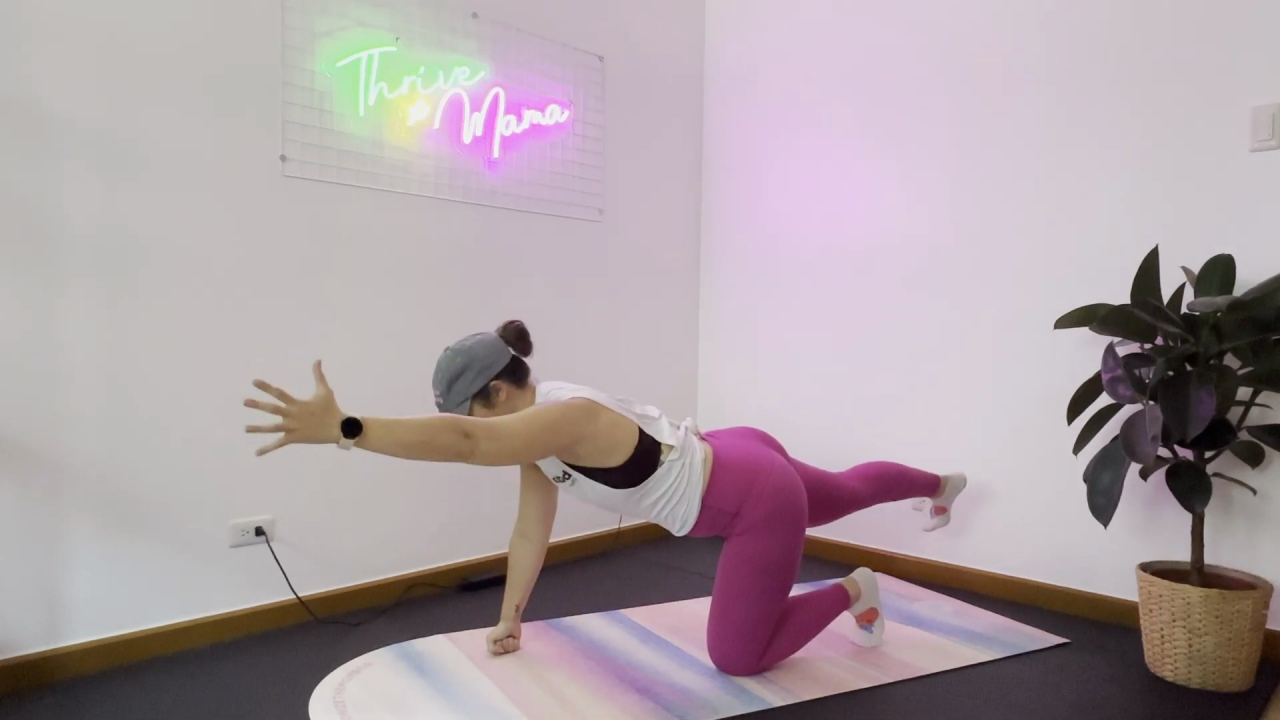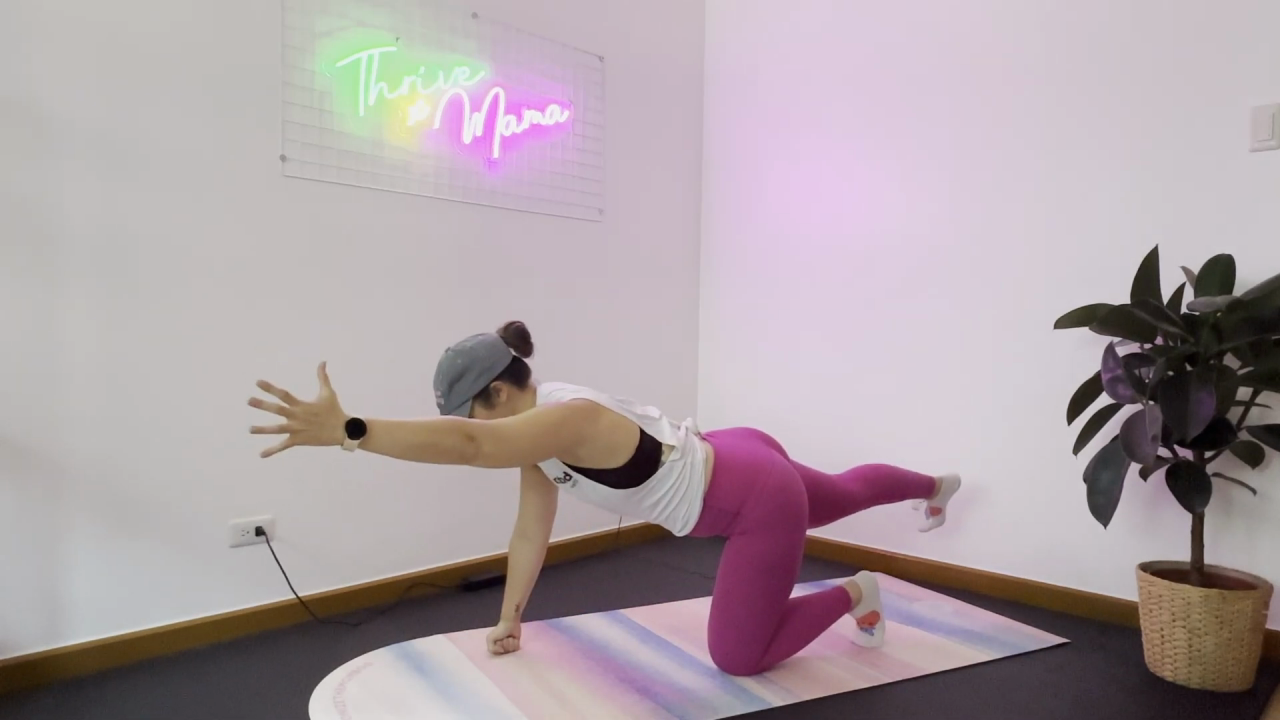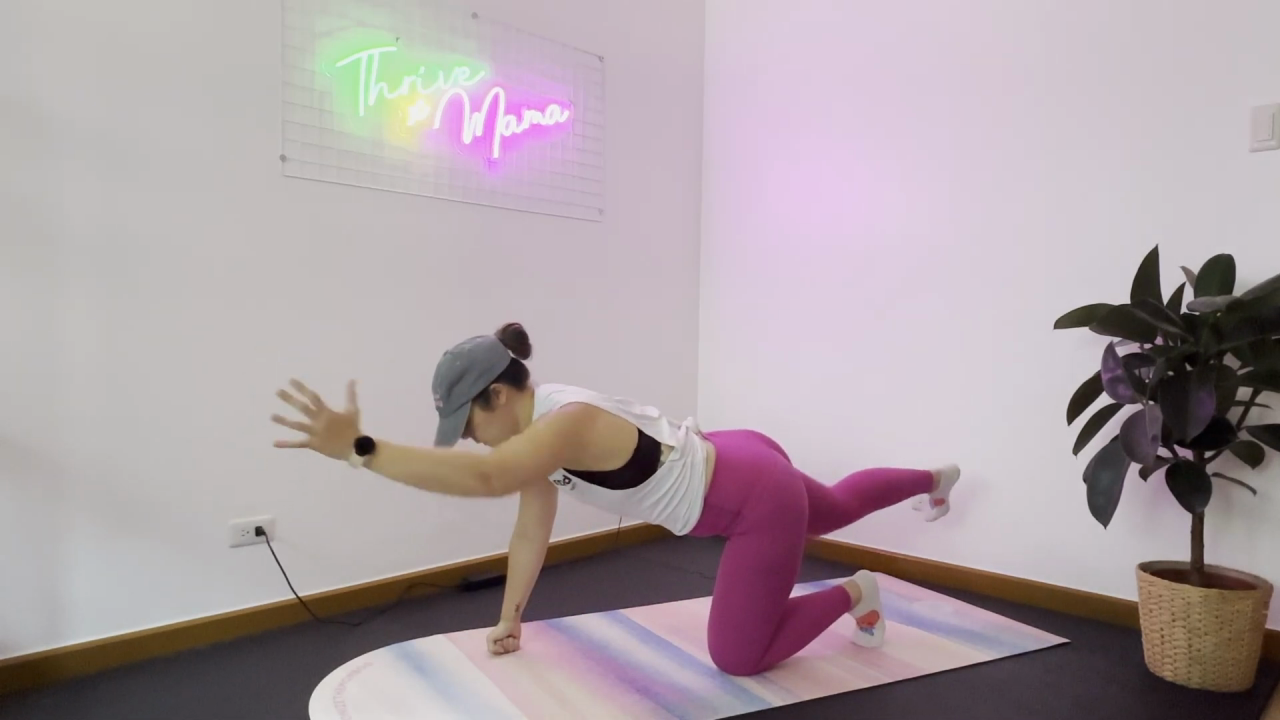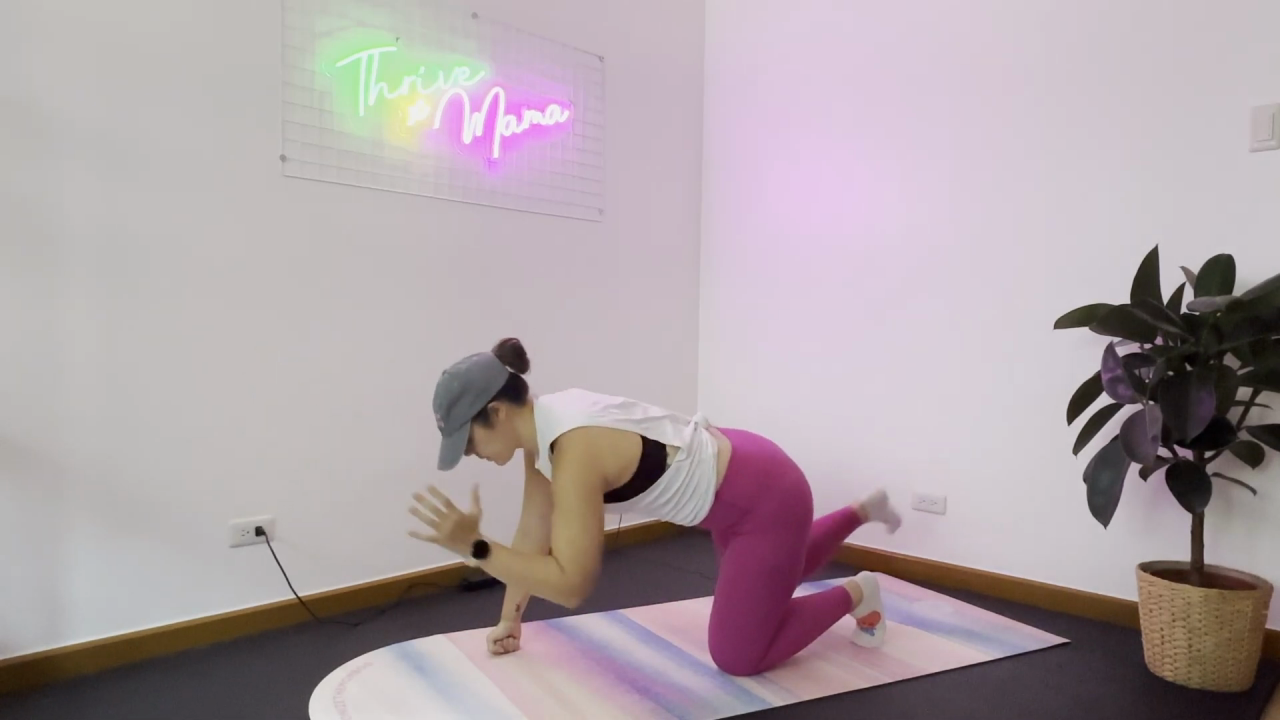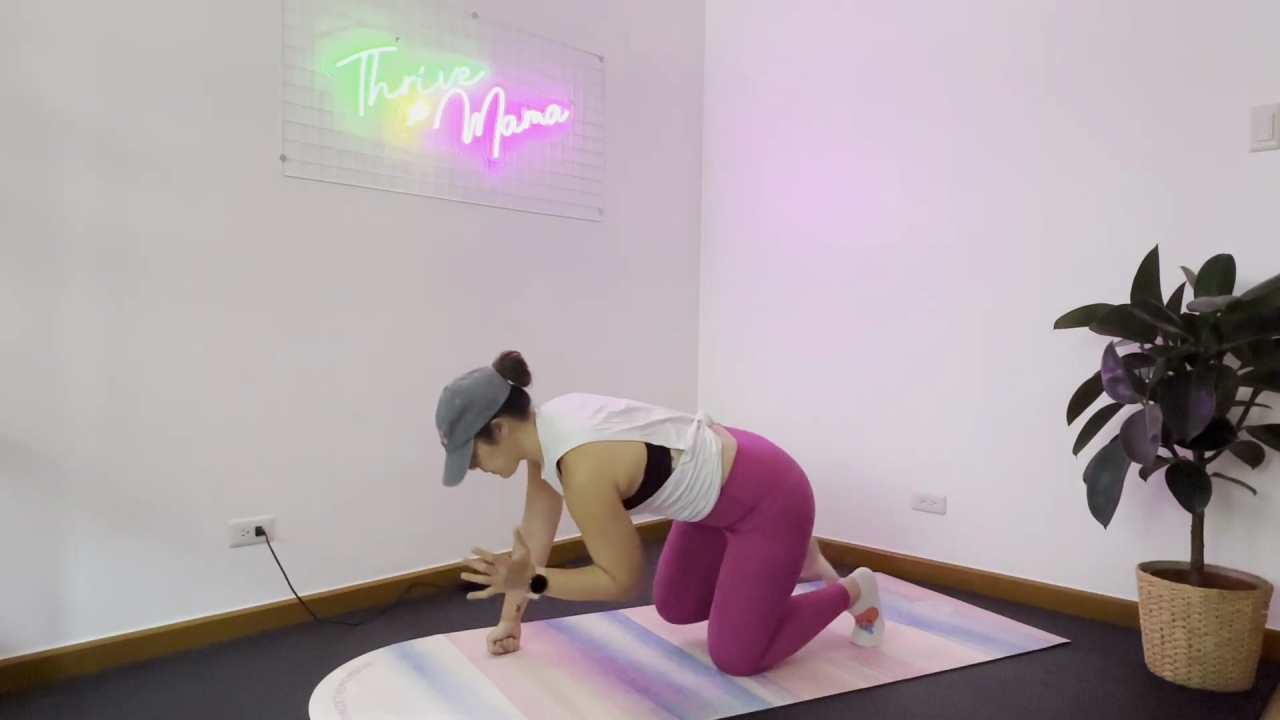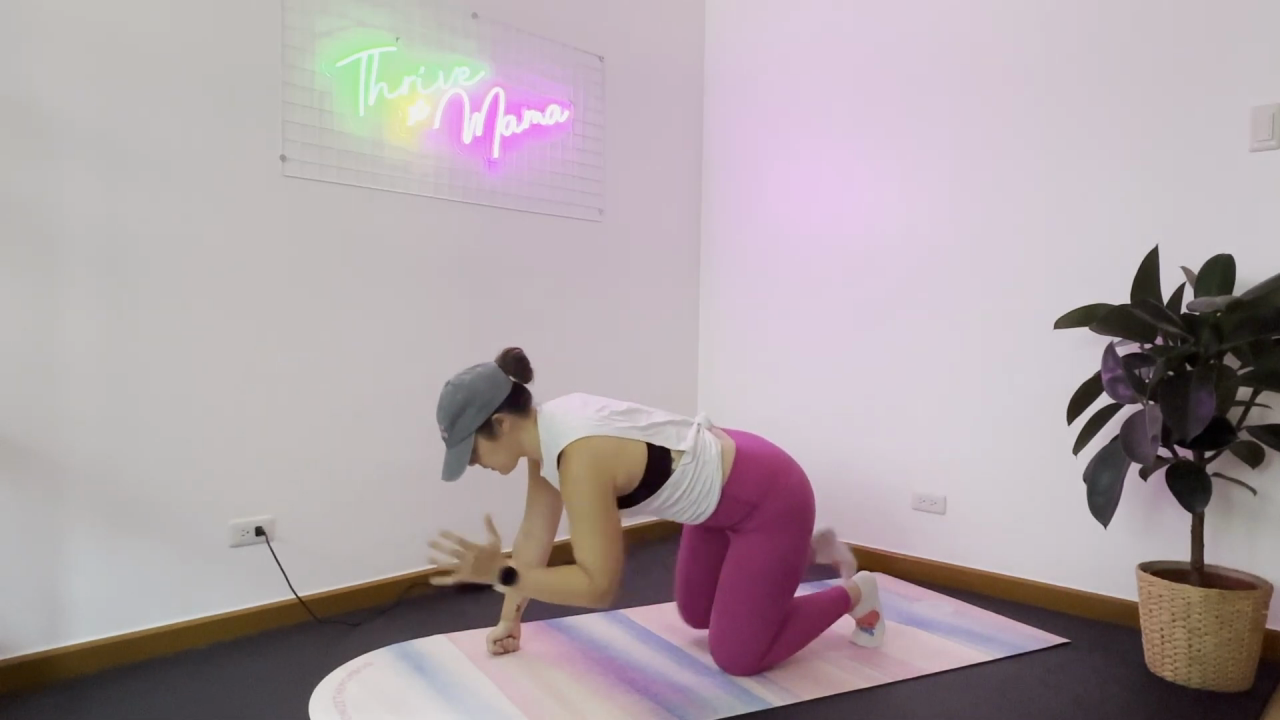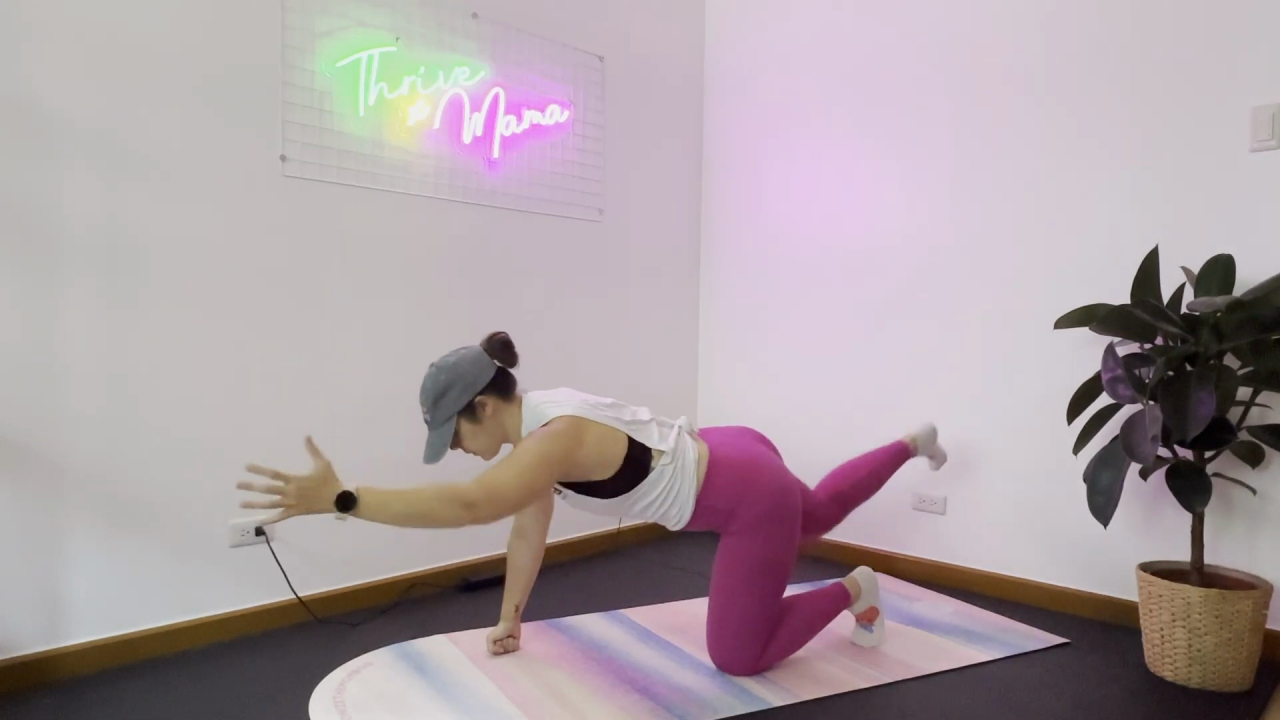
dt=0.4s
person 1, frame 1
left shoulder: (567, 420)
right shoulder: (542, 428)
left elbow: (463, 442)
right elbow: (531, 530)
left wrist: (341, 428)
right wrist: (510, 617)
left hip: (758, 499)
right hip: (733, 460)
left knee: (736, 657)
right knee: (844, 491)
left ankle: (851, 592)
right ankle: (939, 485)
person 1, frame 2
left shoulder: (567, 421)
right shoulder: (541, 424)
left elbow: (466, 446)
right elbow: (531, 531)
left wrist: (345, 430)
right wrist: (510, 618)
left hip: (759, 500)
right hip: (731, 460)
left knee: (737, 657)
right knee: (839, 494)
left ankle: (853, 594)
right ankle: (933, 487)
person 1, frame 3
left shoulder: (566, 423)
right shoulder: (537, 424)
left elbow: (483, 477)
right elbow: (530, 533)
left wrist: (359, 446)
right wrist: (510, 619)
left hip: (759, 501)
right hip: (731, 461)
left knee: (737, 656)
right knee: (837, 508)
left ankle: (854, 593)
right ankle: (933, 480)
person 1, frame 4
left shoulder: (575, 452)
right shoulder: (540, 424)
left elbow: (572, 584)
right elbow: (535, 530)
left wrist: (474, 547)
right wrist: (509, 620)
left hip: (765, 497)
right hip: (733, 465)
left knee: (737, 657)
right knee: (780, 573)
left ankle: (856, 594)
right ankle: (862, 510)
person 1, frame 5
left shoulder: (583, 467)
right shoulder: (544, 427)
left elbow: (622, 580)
right elbow: (535, 531)
left wrist: (528, 582)
right wrist: (510, 618)
left hip: (766, 497)
right hip: (721, 478)
left knee: (736, 657)
right knee: (676, 610)
left ankle: (851, 593)
right ankle: (793, 559)
person 1, frame 6
left shoulder: (581, 460)
right shoulder: (540, 428)
left elbow: (599, 587)
right elbow: (536, 534)
left wrist: (499, 573)
right wrist: (509, 620)
left hip: (768, 498)
right hip: (724, 481)
left knee: (736, 658)
right knee: (697, 614)
left ankle: (852, 594)
right ankle: (808, 551)
person 1, frame 7
left shoulder: (554, 439)
right shoulder: (532, 415)
left elbow: (468, 506)
right elbow: (529, 530)
left wrist: (338, 499)
right wrist: (510, 618)
left hip: (752, 499)
right hip: (728, 456)
left knee: (736, 657)
right knee: (814, 514)
left ankle: (851, 591)
right ankle: (912, 445)
